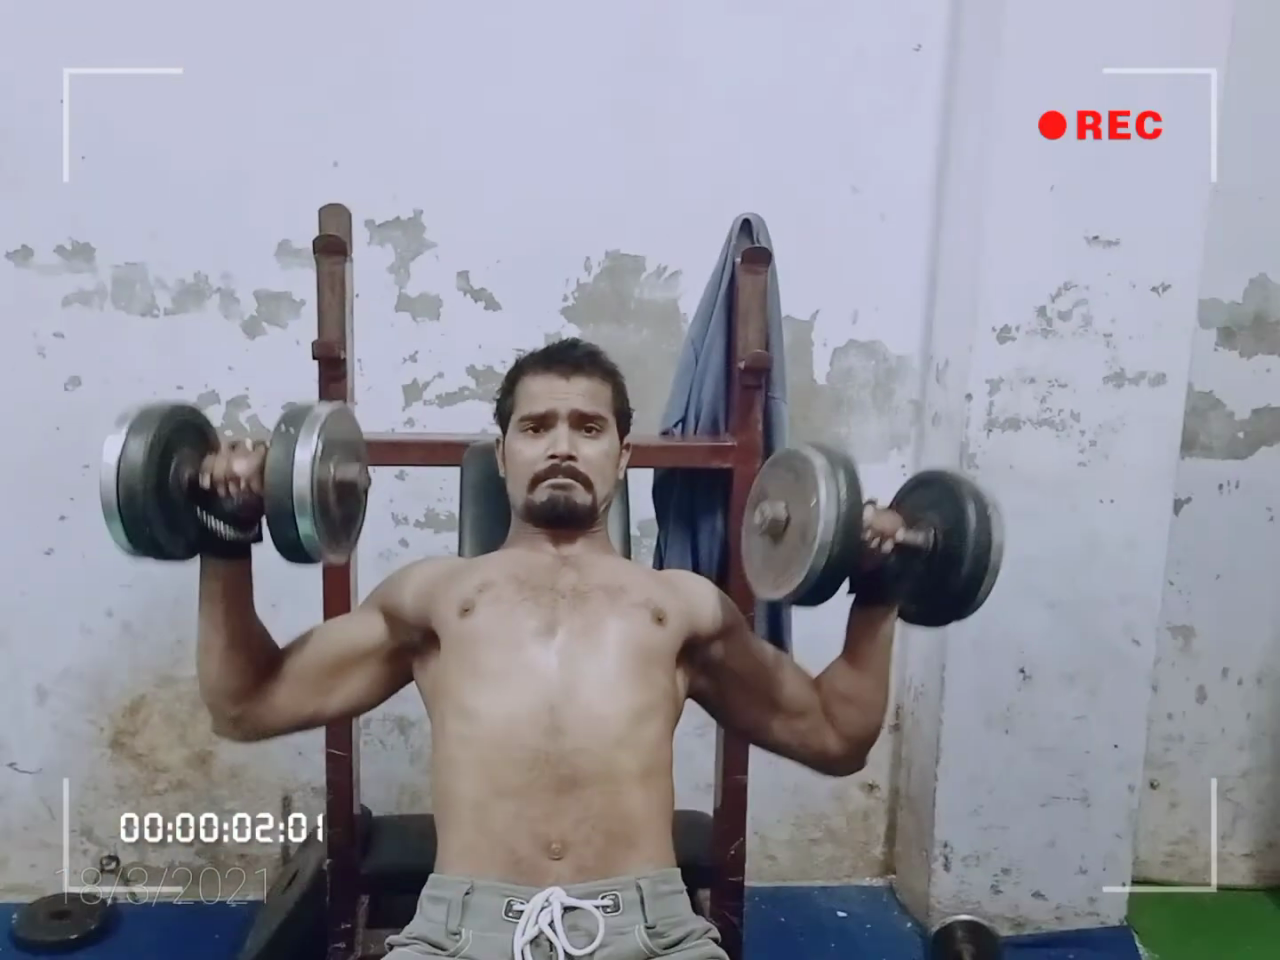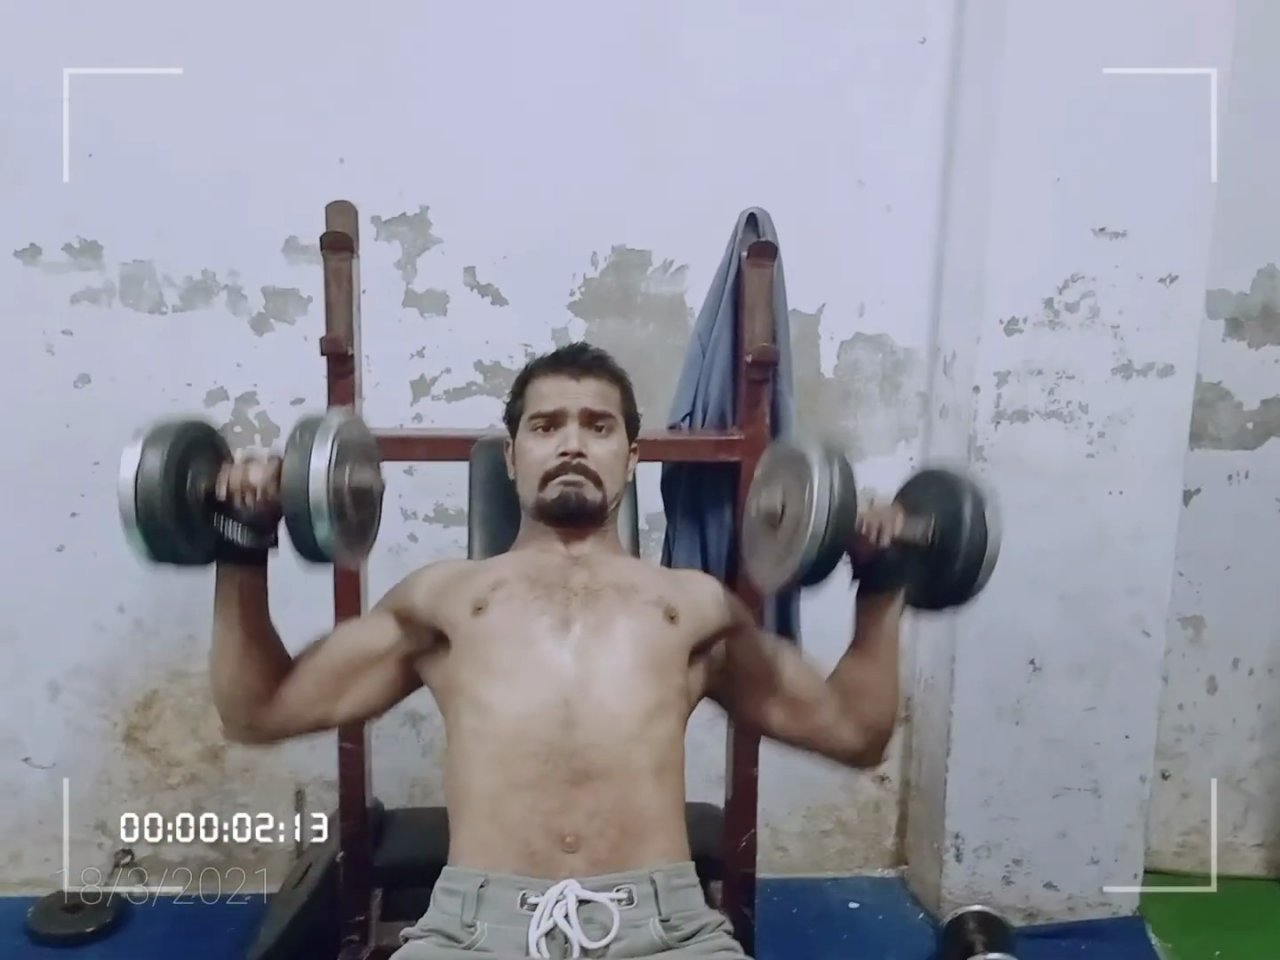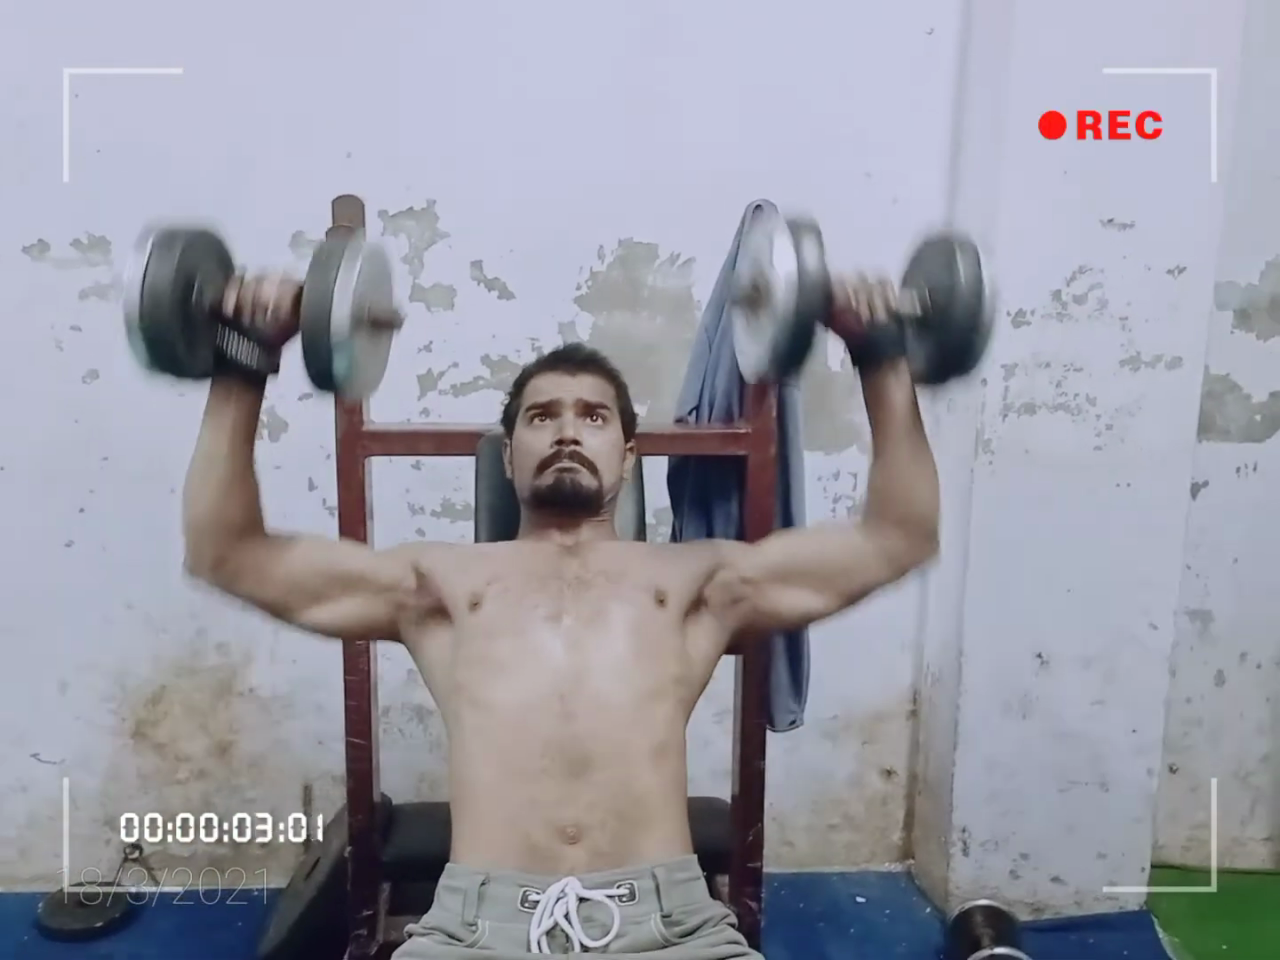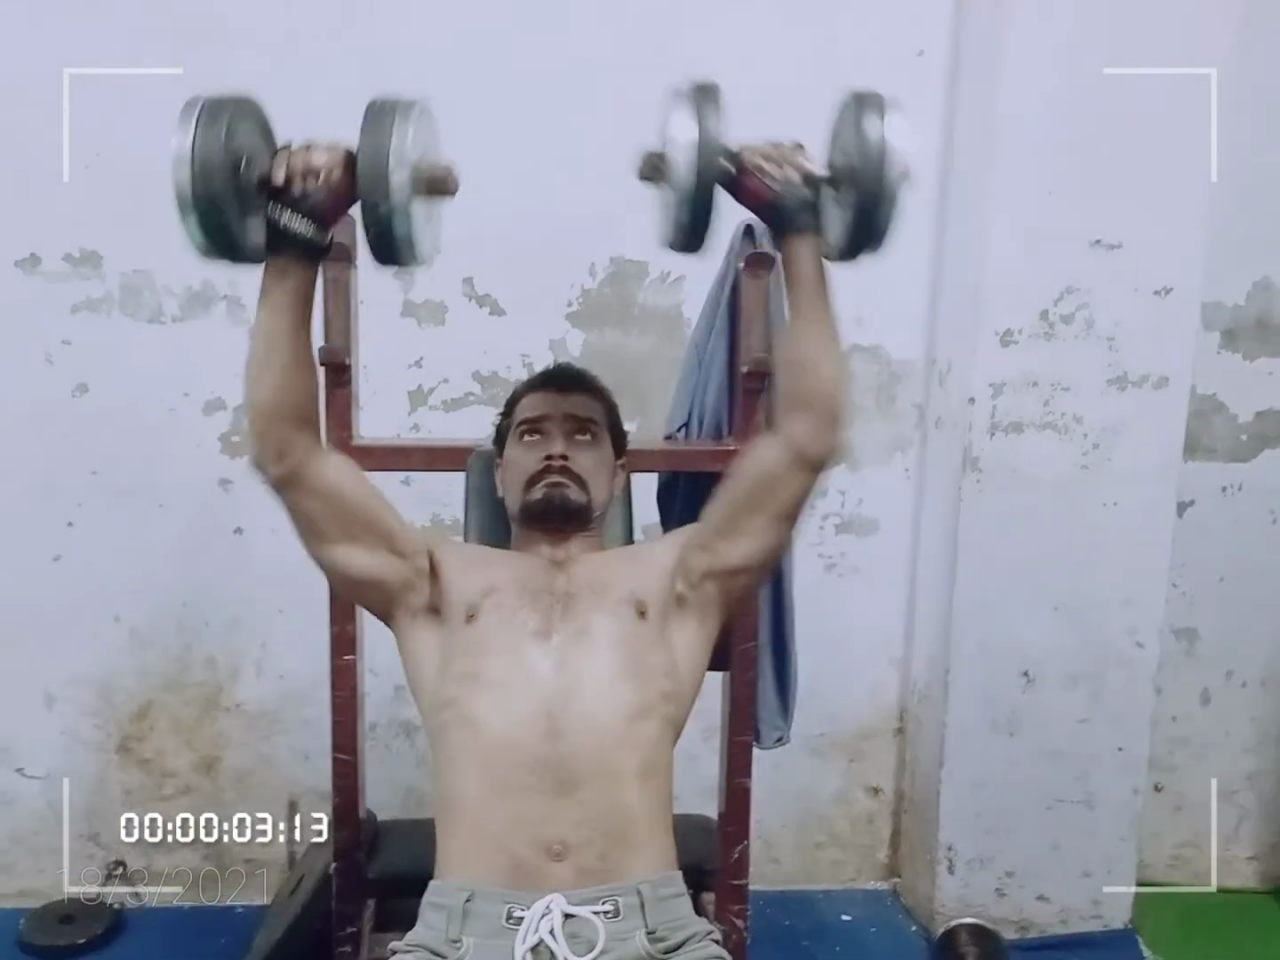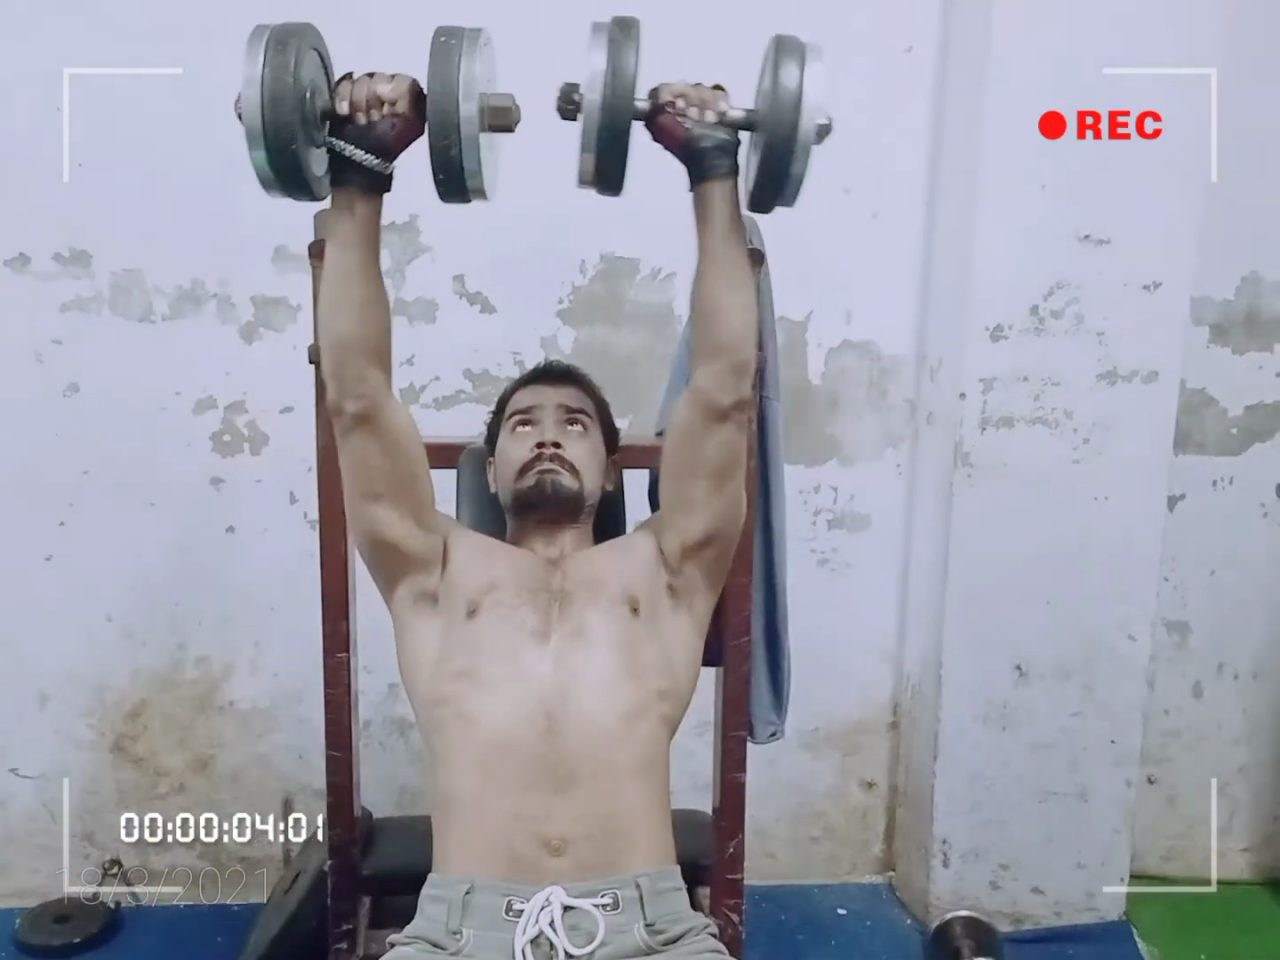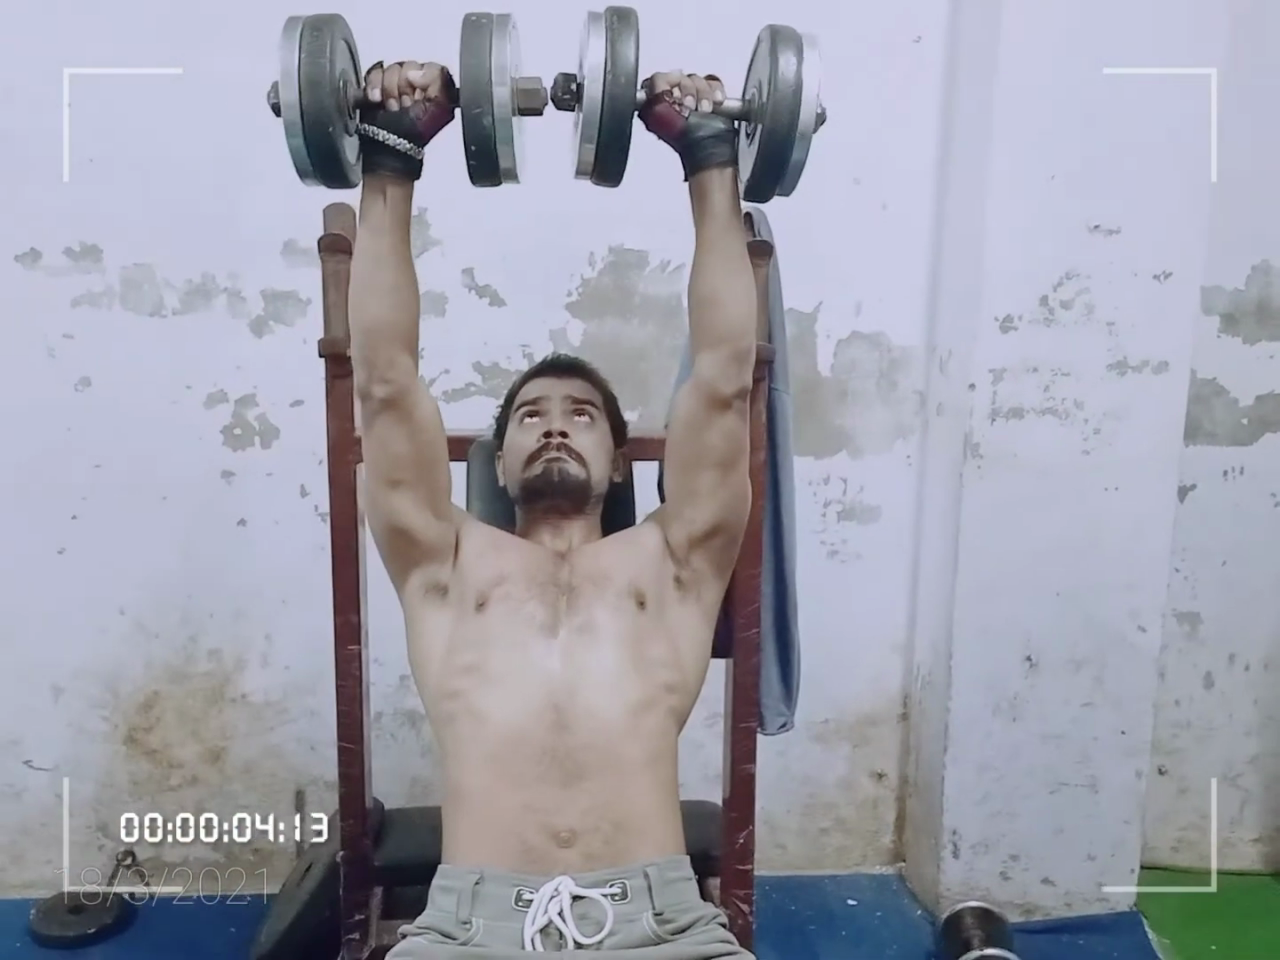
dt=0.5s
person 1, frame 1
left shoulder: (685, 603)
right shoulder: (432, 592)
left elbow: (837, 738)
right elbow: (245, 707)
left wrist: (874, 595)
right wrist: (228, 543)
person 1, frame 2
left shoulder: (695, 603)
right shoulder: (442, 596)
left elbow: (856, 733)
right elbow: (256, 712)
left wrist: (879, 583)
right wrist: (245, 542)
person 1, frame 3
left shoulder: (694, 578)
right shoulder: (440, 581)
left elbow: (899, 541)
right elbow: (224, 555)
left wrist: (882, 361)
right wrist: (243, 366)
person 1, frame 4
left shoulder: (672, 581)
right shoulder: (437, 583)
left elbow: (805, 436)
right elbow: (287, 449)
left wrist: (795, 231)
right wrist: (295, 240)
person 1, frame 5
left shoulder: (661, 571)
right shoulder: (437, 572)
left elbow: (724, 388)
right elbow: (356, 392)
left wrist: (713, 174)
right wrist: (358, 175)
person 1, frame 6
left shoulder: (670, 564)
right shoulder: (448, 565)
left elbow: (723, 379)
right elbow: (385, 381)
left wrist: (711, 163)
right wrist: (389, 162)
